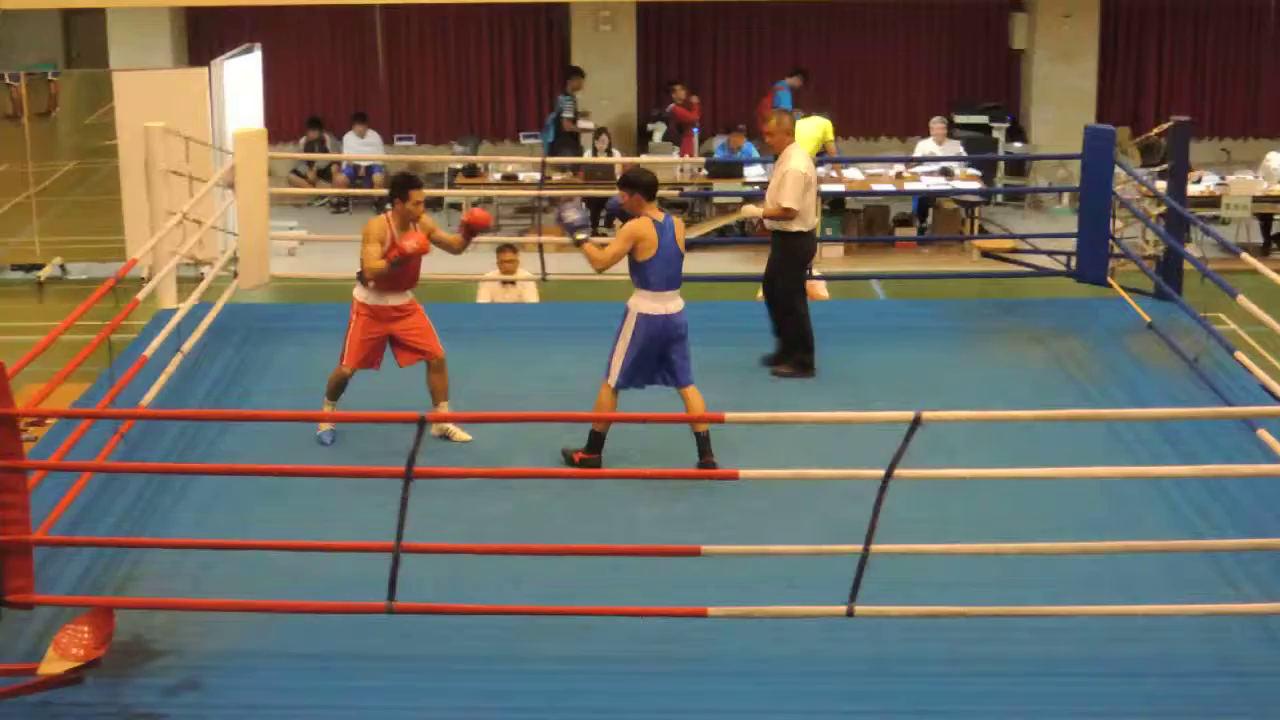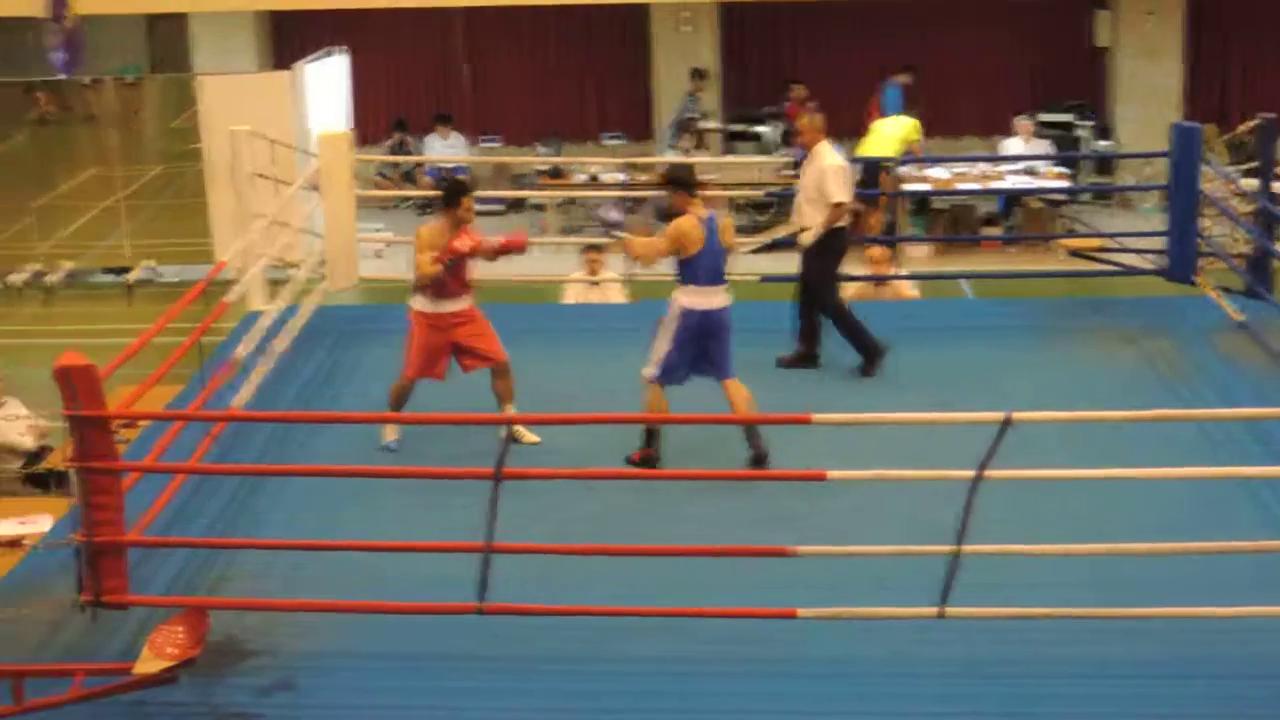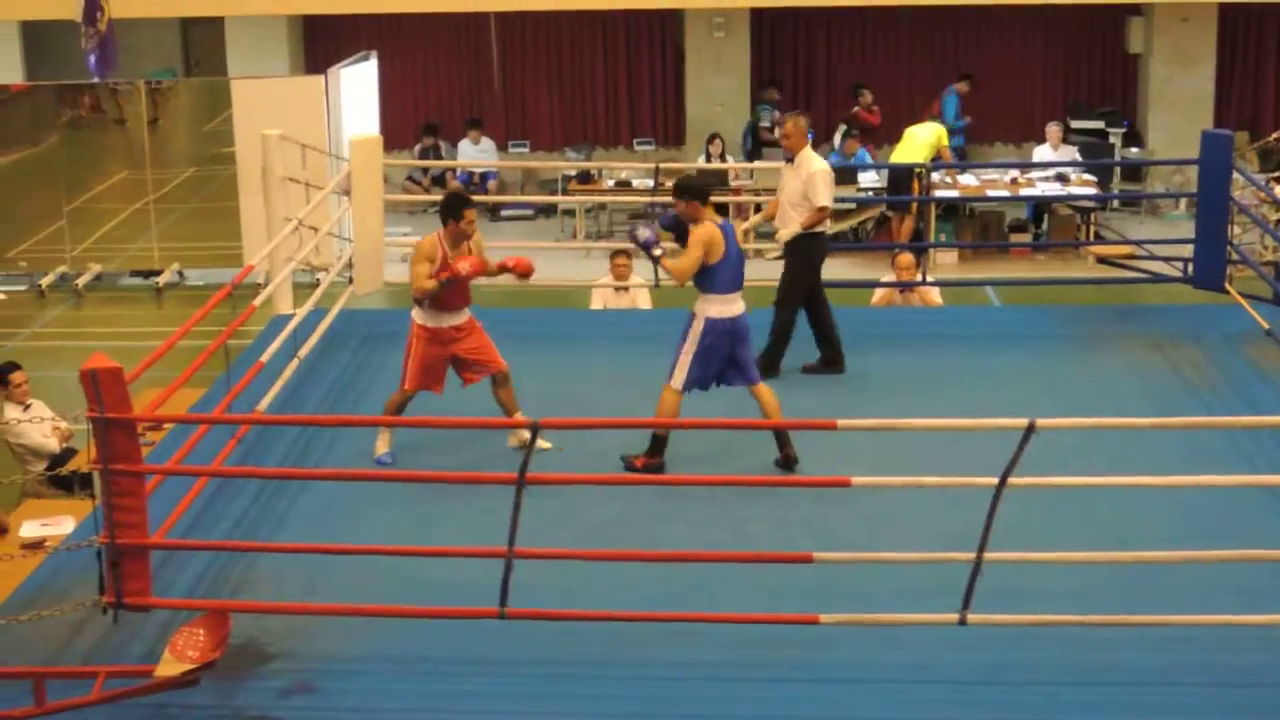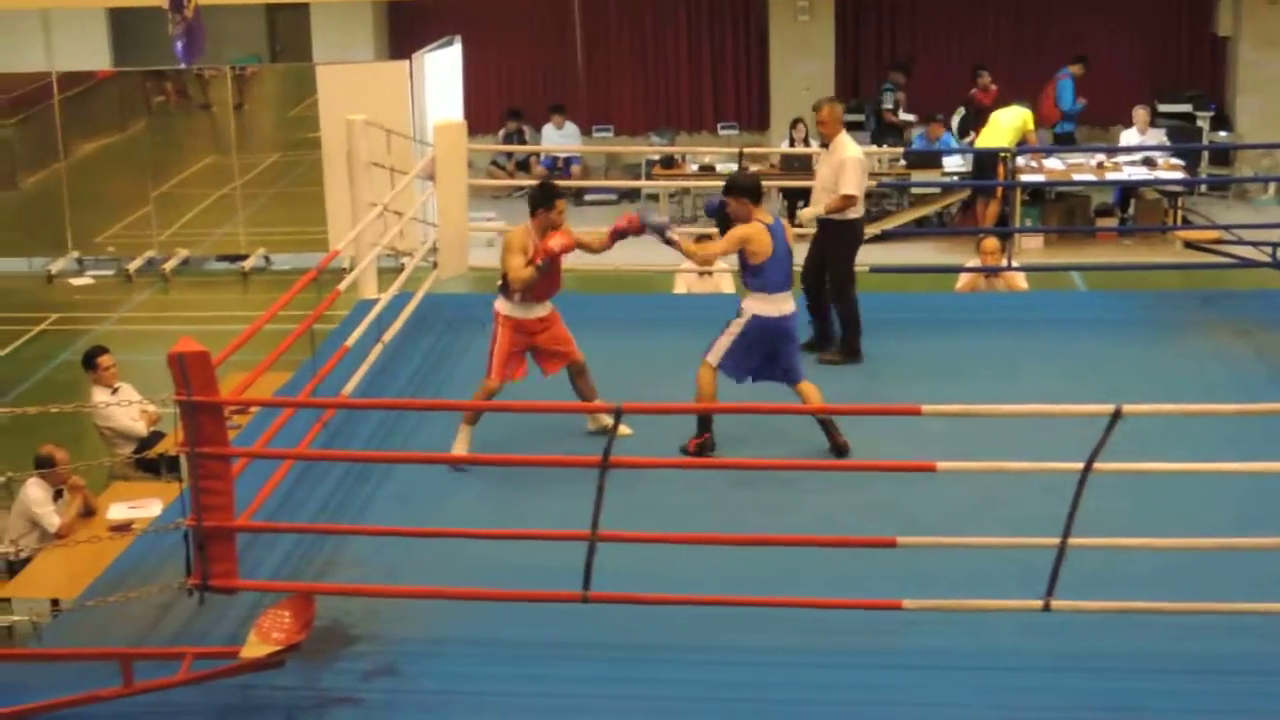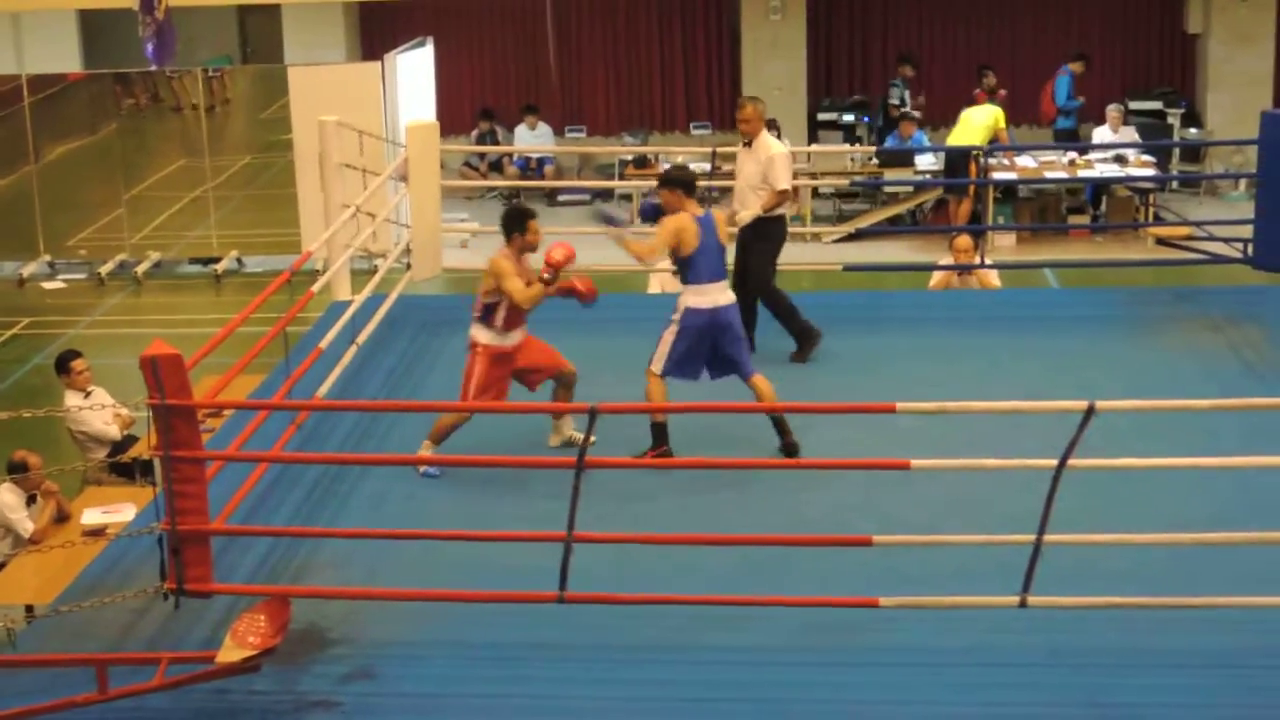
dt=0.5s
person 1, frame 1
left shoulder: (635, 228)
right shoulder: (678, 225)
left elbow: (601, 263)
left wrist: (579, 235)
left hip: (643, 313)
right hip: (674, 312)
left knee: (610, 384)
right knee: (686, 385)
left ankle: (591, 452)
right ankle: (706, 456)
person 1, frame 2
left shoulder: (680, 226)
right shoulder: (721, 220)
left elbow: (645, 256)
left wrist: (622, 233)
left hip: (689, 308)
right hip: (719, 306)
left knee: (655, 378)
right knee: (728, 379)
left ankle: (649, 450)
right ankle: (757, 446)
person 1, frame 3
left shoulder: (703, 232)
right shoulder: (729, 227)
left elbow: (681, 275)
left wrist: (655, 250)
right wrist: (683, 237)
left hip: (709, 318)
right hip: (736, 314)
left knee: (673, 387)
right knee: (755, 383)
left ankle: (653, 456)
right ankle: (787, 449)
person 1, frame 4
left shoulder: (746, 233)
right shoulder: (784, 227)
left elbow: (704, 254)
left wrist: (670, 236)
right wrist: (727, 221)
left hip: (757, 314)
right hip: (785, 313)
left knee: (709, 367)
right knee: (798, 380)
left ankle: (703, 437)
right ankle: (835, 437)
person 1, frame 5
left shoulder: (676, 223)
right shoulder: (717, 220)
left elbow: (646, 254)
left wrist: (619, 230)
left hip: (696, 310)
right hip: (726, 305)
left knee: (655, 374)
right knee: (749, 374)
left ankle: (661, 446)
right ankle: (787, 437)
person 2, frame 1
left shoulder: (423, 224)
right shoulder: (376, 227)
left elbow: (456, 247)
right elbow: (370, 271)
left wrist: (469, 230)
right wrist: (400, 255)
left hip: (404, 304)
right hip: (371, 305)
left knee: (437, 358)
right knee: (348, 368)
left ankle: (442, 421)
right ankle: (328, 413)
person 2, frame 2
left shoulder: (466, 231)
right shoulder: (427, 235)
left elbow: (484, 251)
right elbow: (421, 278)
left wrist: (503, 247)
right wrist: (451, 258)
left hip: (463, 310)
right hip: (430, 314)
left knee: (500, 362)
right knee: (410, 377)
left ankle: (511, 424)
right ankle: (391, 426)
person 2, frame 3
left shoulder: (473, 242)
right shoulder: (427, 247)
left elbow: (485, 269)
right elbow: (418, 290)
left wrist: (507, 266)
right wrist: (450, 276)
left hip: (462, 322)
right hip: (429, 327)
left knee: (500, 372)
right knee: (408, 390)
left ankle: (519, 433)
right ankle: (383, 438)
person 2, frame 4
left shoulder: (559, 231)
right shoulder: (516, 238)
left elbow: (594, 246)
right elbow: (517, 281)
left wrist: (618, 233)
right wrist: (545, 258)
left hip: (543, 313)
right hip: (513, 317)
left knee: (577, 364)
right knee: (493, 383)
left ankle: (598, 418)
right ankle: (462, 439)
person 2, frame 5
left shoulder: (525, 259)
right shoulder: (501, 264)
left elbow: (533, 291)
right elbow: (525, 301)
left wrist: (568, 288)
right wrist: (549, 273)
left hip: (517, 340)
right hip: (489, 345)
left knee: (567, 374)
right knee: (466, 409)
left ankle: (562, 432)
right ankle: (425, 451)
person 3, frame 1
left shoulder: (795, 166)
right shoulder: (790, 158)
left elbow: (788, 211)
left wrist: (757, 212)
right wrist: (764, 213)
left hip: (794, 241)
right hip: (787, 239)
left knee: (792, 300)
right knee: (772, 292)
left ankle: (802, 362)
right ankle: (787, 349)
person 3, frame 2
left shoulder: (831, 164)
right shoulder: (812, 160)
left elbow: (840, 207)
left wrist: (816, 231)
right wrist: (808, 231)
left hip: (828, 239)
right hip: (815, 238)
left knee: (826, 300)
right knee: (807, 296)
left ankle: (870, 349)
right ankle: (807, 352)
person 3, frame 3
left shoulder: (816, 168)
right shoulder: (790, 165)
left elbow: (823, 210)
right elbow: (779, 200)
left wrist: (794, 230)
right wrist: (755, 220)
left hip: (808, 243)
right hip: (798, 242)
left knee: (787, 302)
right knee: (814, 301)
left ankle: (769, 362)
right ankle: (832, 358)
person 3, frame 4
left shoulder: (850, 155)
right shoulder: (828, 150)
left elbow: (849, 199)
left wrist: (817, 211)
left hip: (843, 229)
right hip: (828, 226)
left knee: (841, 288)
right knee: (810, 278)
left ankle: (850, 349)
right ankle: (823, 336)
person 3, frame 5
left shoulder: (774, 151)
right shoulder: (743, 149)
left elbow: (783, 192)
left wrist: (754, 211)
right wrist: (729, 214)
left hip: (769, 226)
right hip: (749, 226)
left knee: (761, 285)
right knee: (742, 284)
left ankle: (806, 334)
right ankle: (743, 339)
